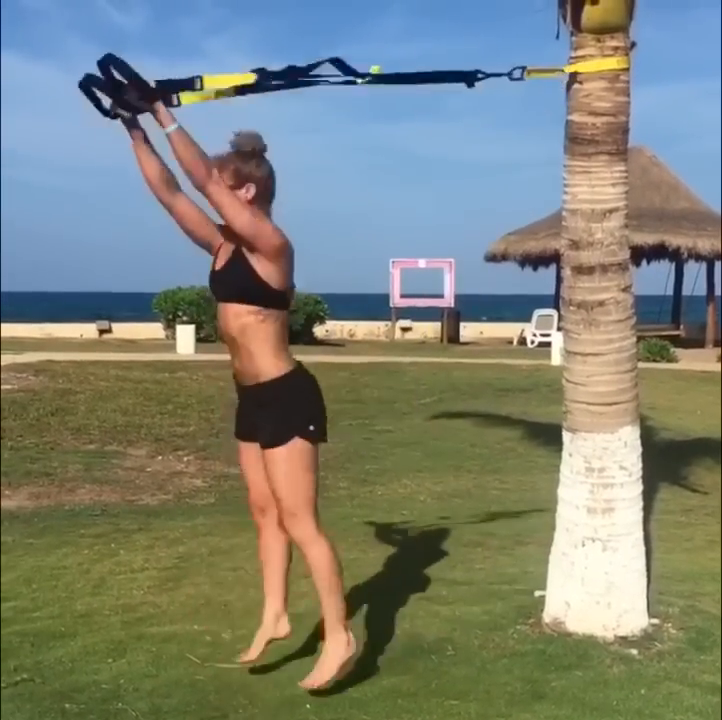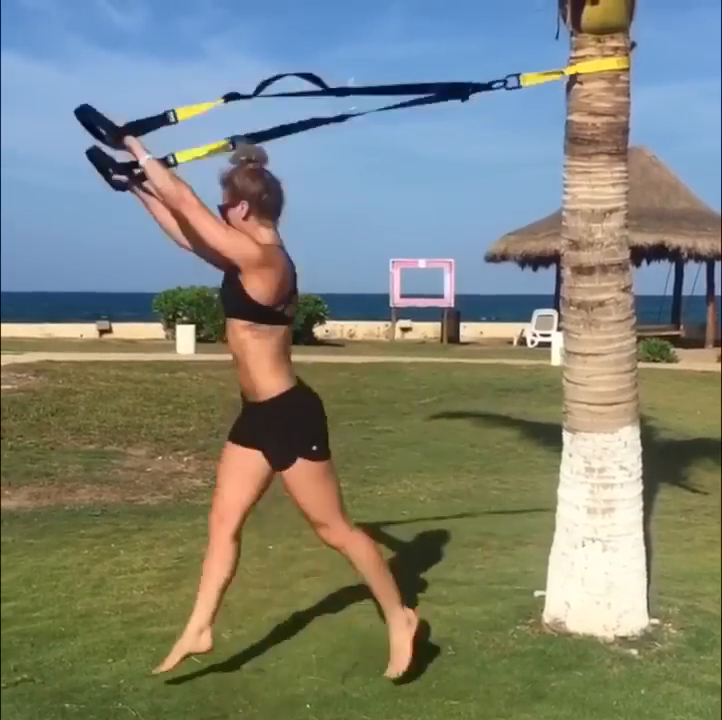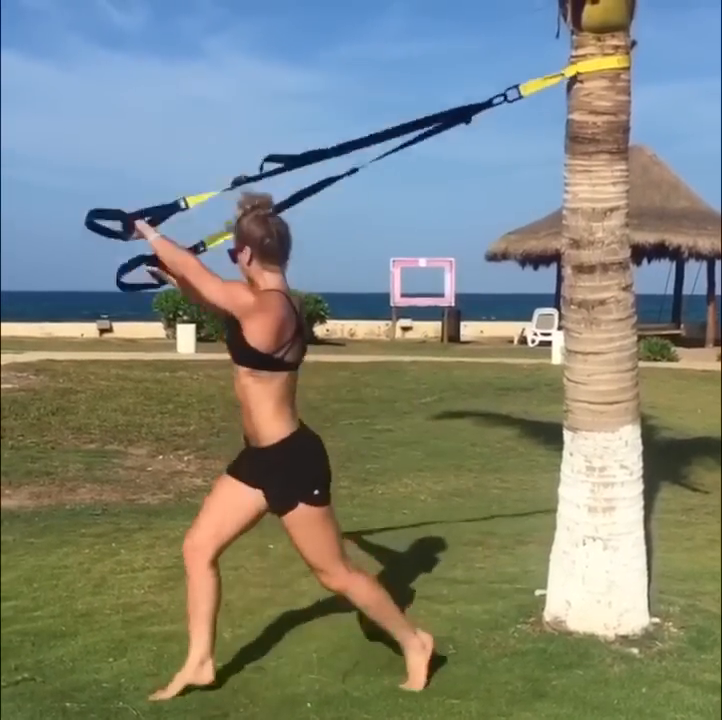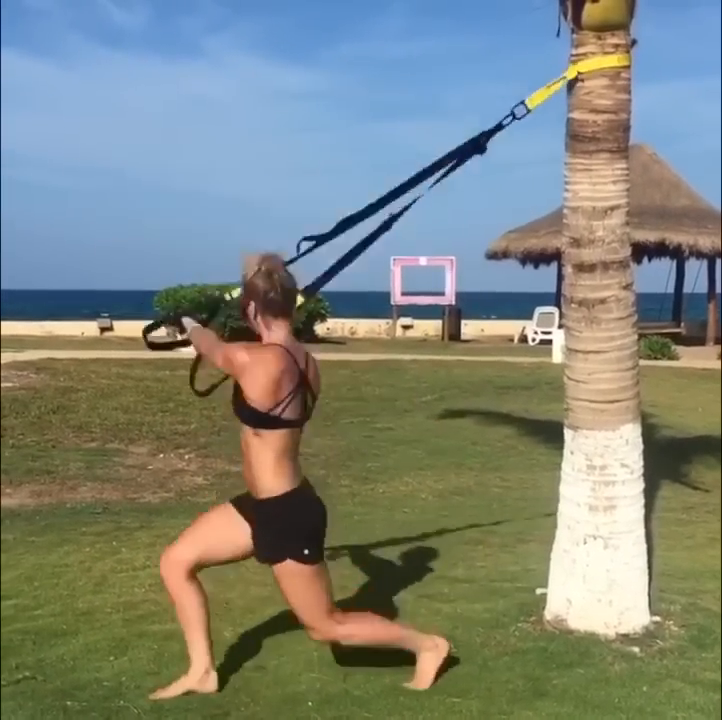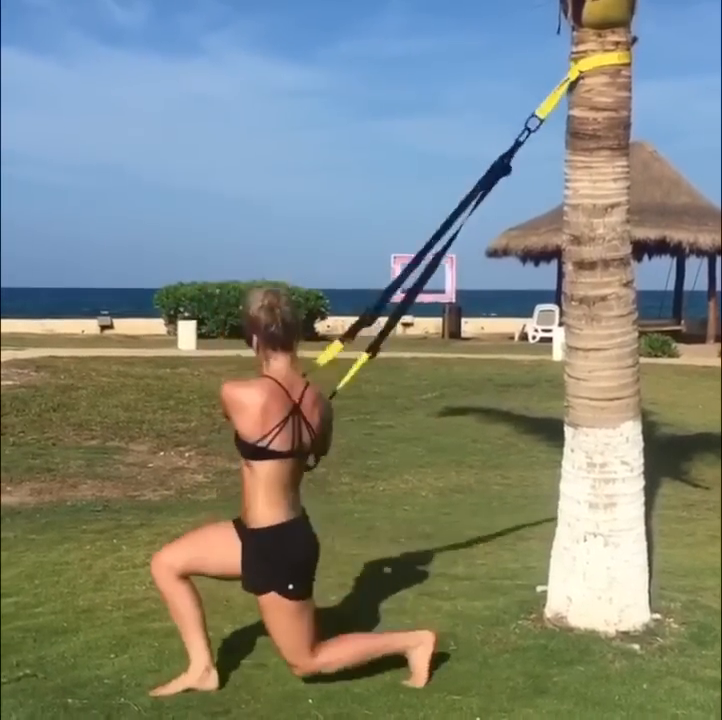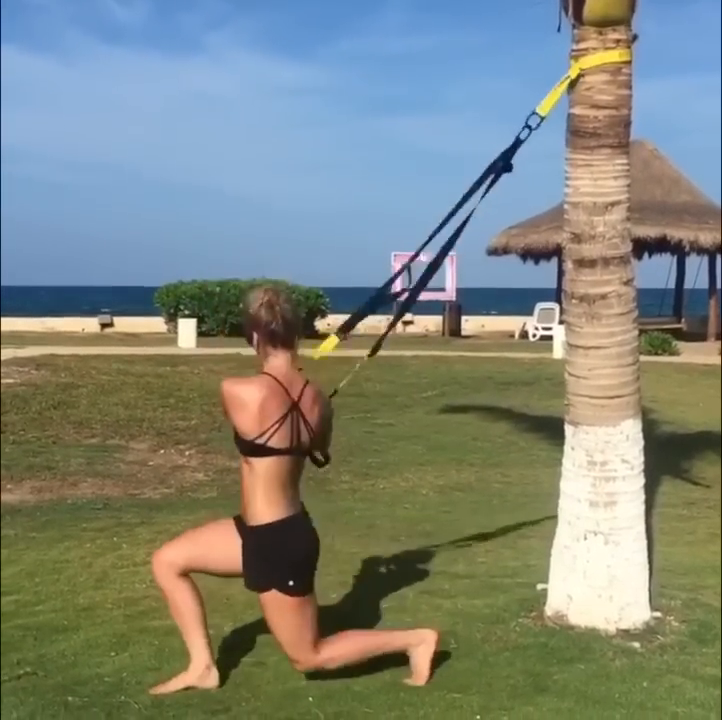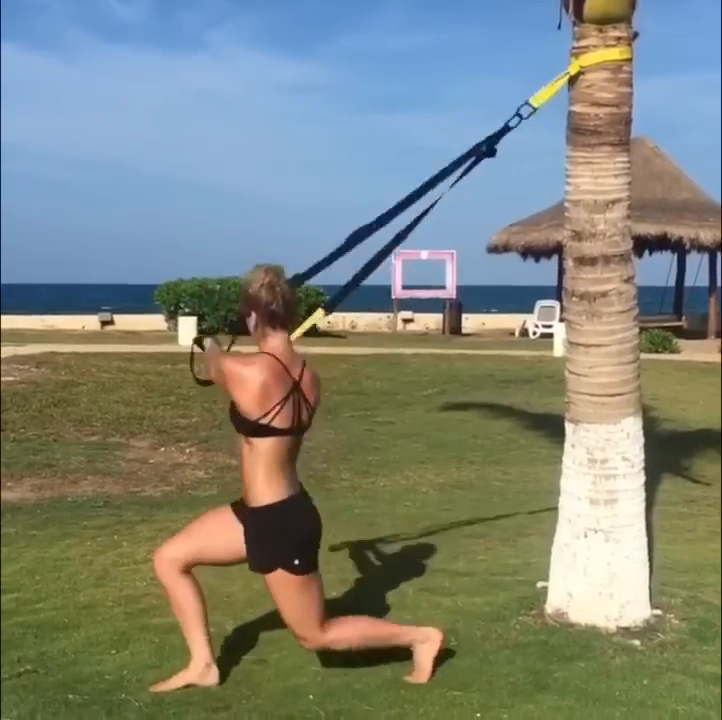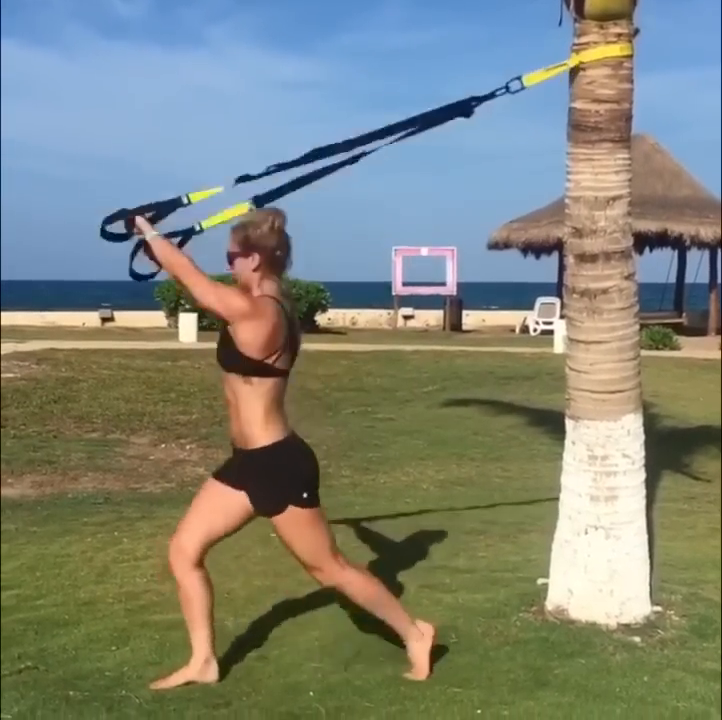
dt=0.1s
person 1, frame 1
left shoulder: (268, 243)
right shoulder: (224, 244)
left elbow: (206, 182)
right elbow: (169, 193)
left wrist: (166, 119)
right wrist: (136, 131)
left hip: (287, 398)
right hip: (255, 399)
left knee: (299, 524)
right knee: (267, 513)
left ankle: (338, 640)
right ankle: (274, 618)
person 1, frame 2
left shoulder: (261, 259)
right shoulder: (254, 257)
left elbow: (188, 206)
right elbow: (193, 229)
left wrist: (141, 155)
right wrist: (147, 175)
left hip: (289, 415)
right hip: (260, 413)
left knee: (332, 528)
right knee: (223, 523)
left ankle: (399, 619)
right ankle: (198, 630)
person 1, frame 3
left shoulder: (260, 305)
right shoulder: (273, 303)
left elbow: (192, 270)
right elbow: (205, 285)
left wrist: (147, 232)
right wrist: (166, 261)
left hip: (291, 459)
right hip: (261, 455)
left knee: (333, 573)
right knee: (197, 548)
left ankle: (415, 644)
right ankle: (199, 662)
person 1, frame 4
left shoulder: (256, 362)
right shoulder: (302, 359)
left elbow: (213, 349)
left wrist: (193, 330)
left hip: (284, 514)
right hip: (266, 505)
left knee: (325, 624)
right knee: (175, 564)
left ankle: (426, 646)
right ankle: (202, 669)
person 1, frame 5
left shoulder: (244, 397)
right shoulder: (316, 398)
left hip: (276, 544)
right hip: (273, 531)
left knee: (306, 660)
right knee: (165, 565)
left ankle: (415, 642)
right ankle: (201, 668)
person 1, frame 6
left shoulder: (245, 393)
right shoulder: (316, 396)
left hip: (276, 540)
right hip: (276, 527)
left knee: (307, 656)
right knee: (166, 562)
left ankle: (416, 641)
right ankle: (202, 666)
person 1, frame 7
left shoulder: (245, 372)
right shoulder: (308, 376)
left elbow: (216, 364)
left wrist: (211, 348)
left hip: (277, 521)
right hip: (272, 511)
left knee: (315, 634)
right knee: (168, 559)
left ankle: (421, 637)
right ankle: (202, 664)
person 1, frame 8
left shoulder: (251, 312)
right shoulder: (264, 311)
left elbow: (188, 276)
right elbow: (201, 280)
left wrist: (148, 235)
right wrist: (162, 245)
left hip: (278, 466)
right hip: (249, 462)
left knee: (328, 571)
right knee: (182, 550)
left ankle: (414, 631)
right ankle: (202, 660)
